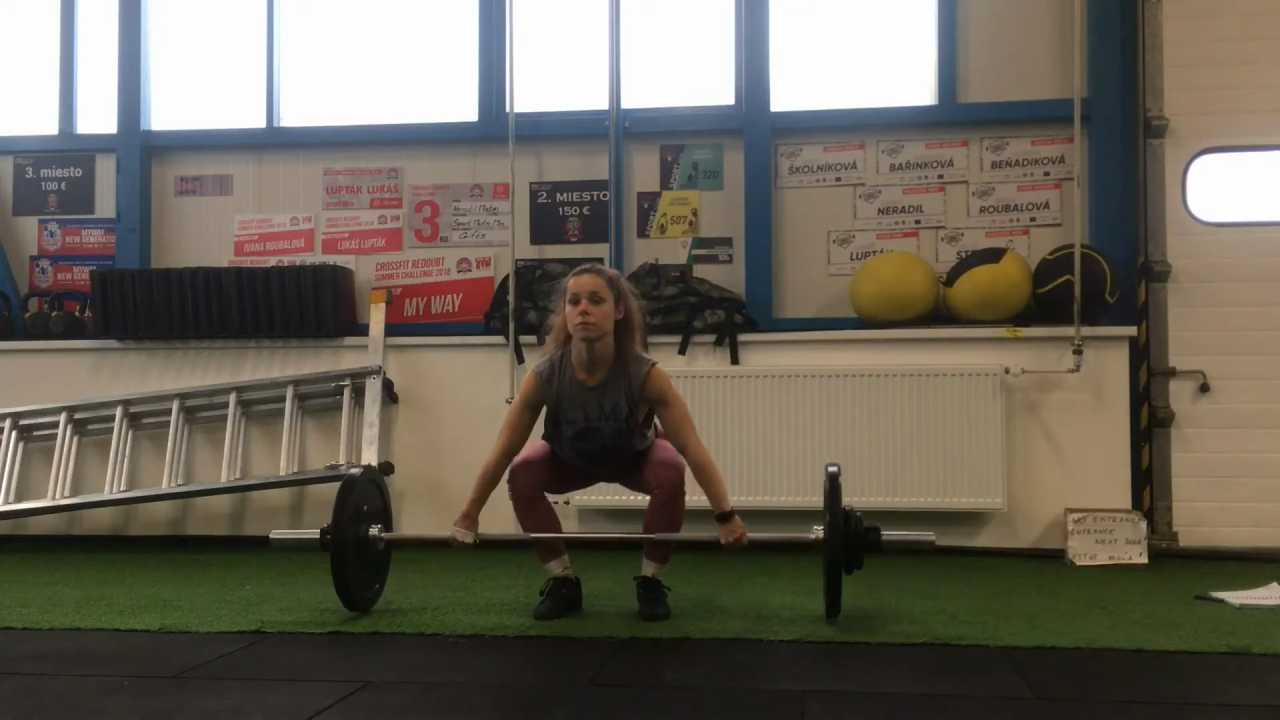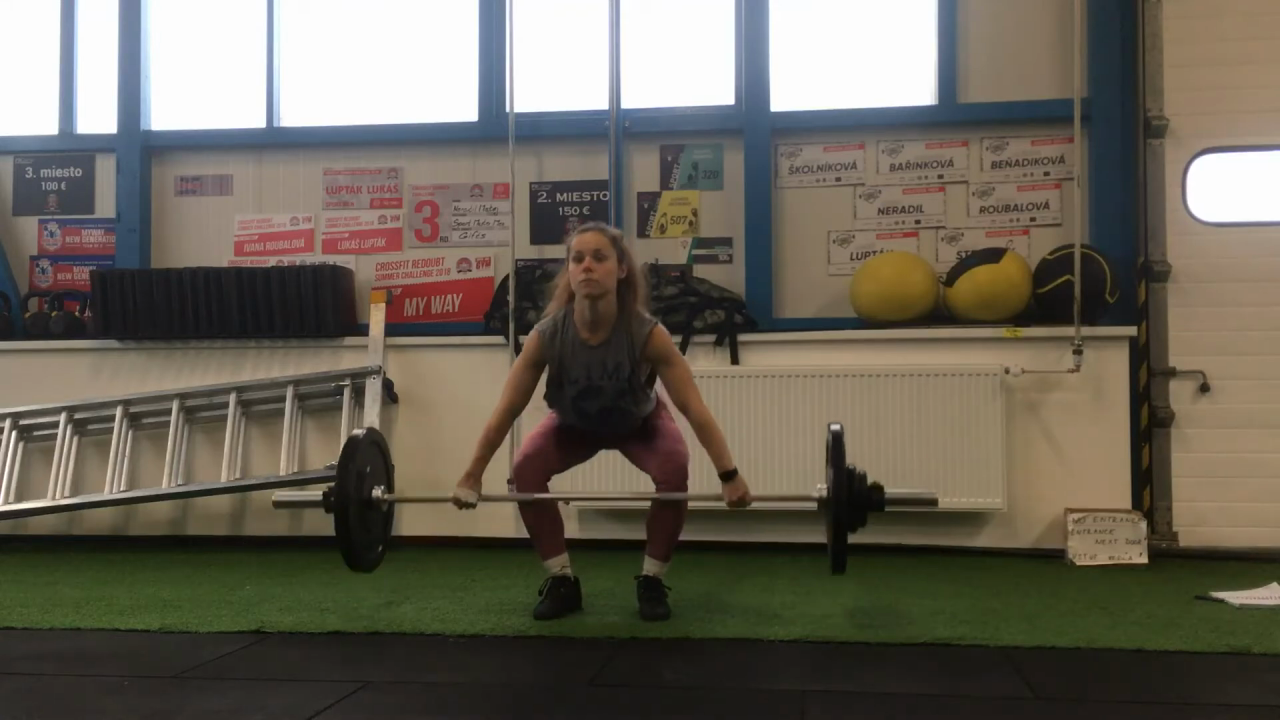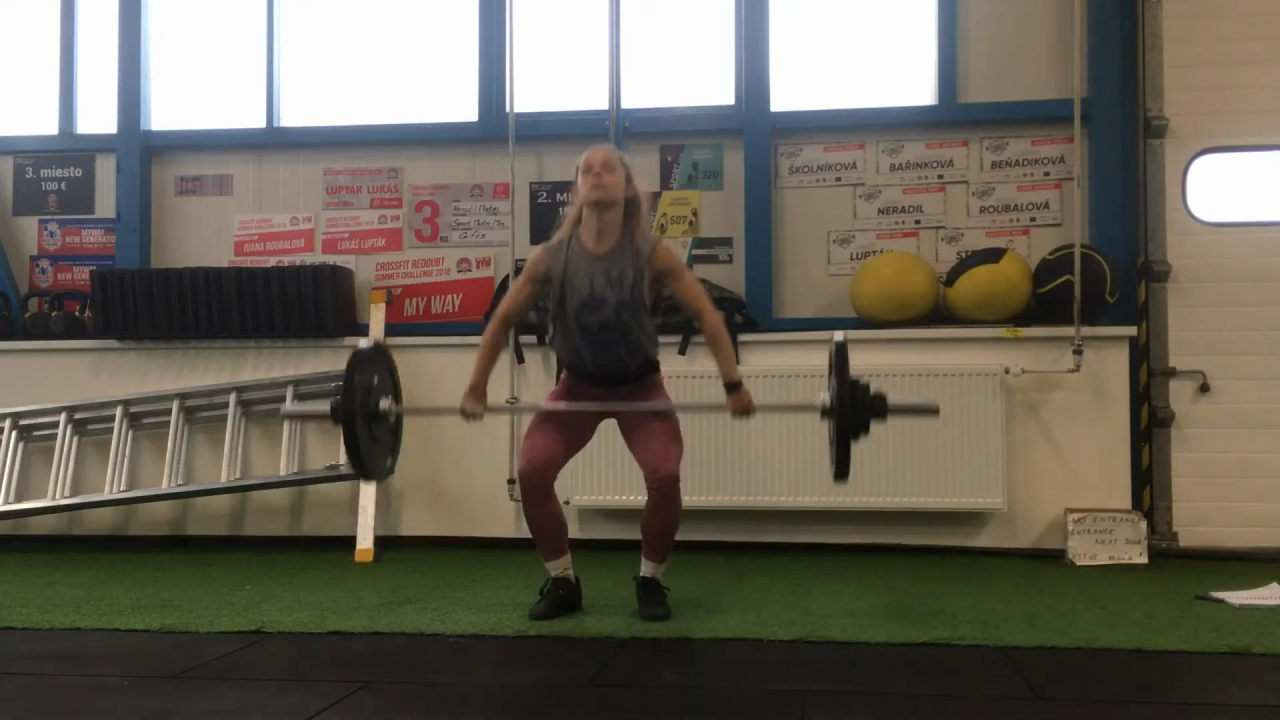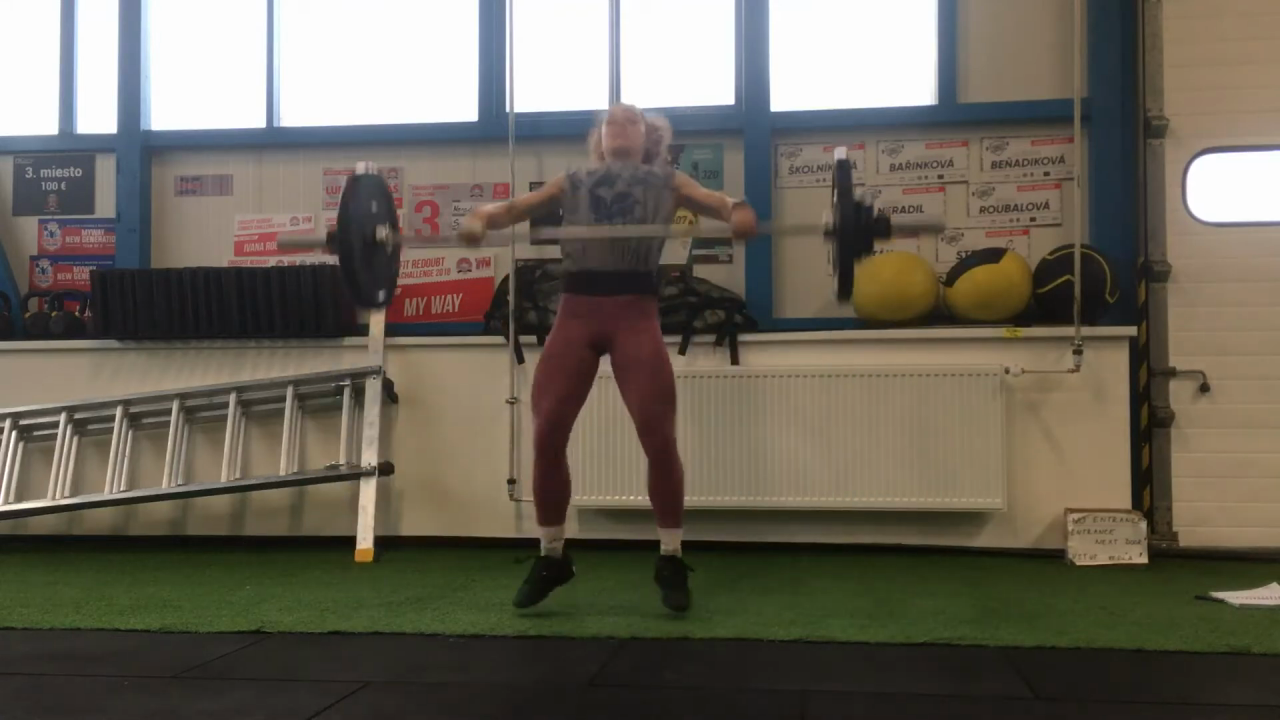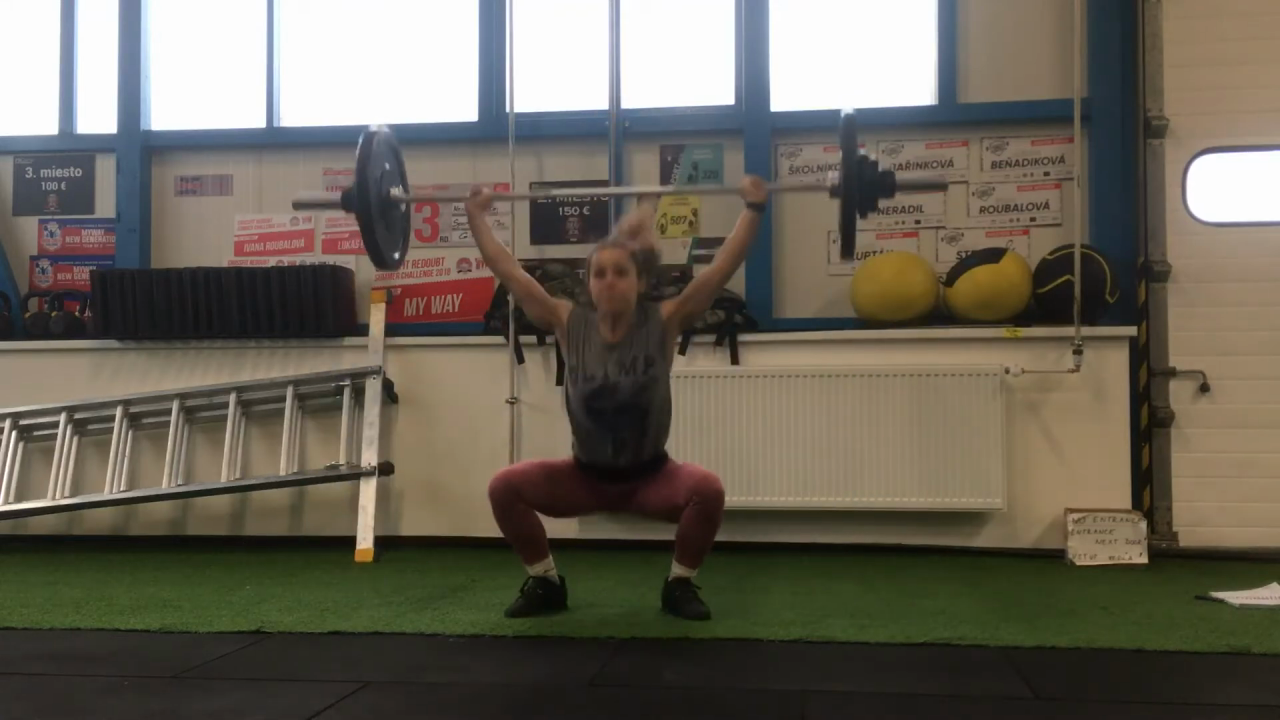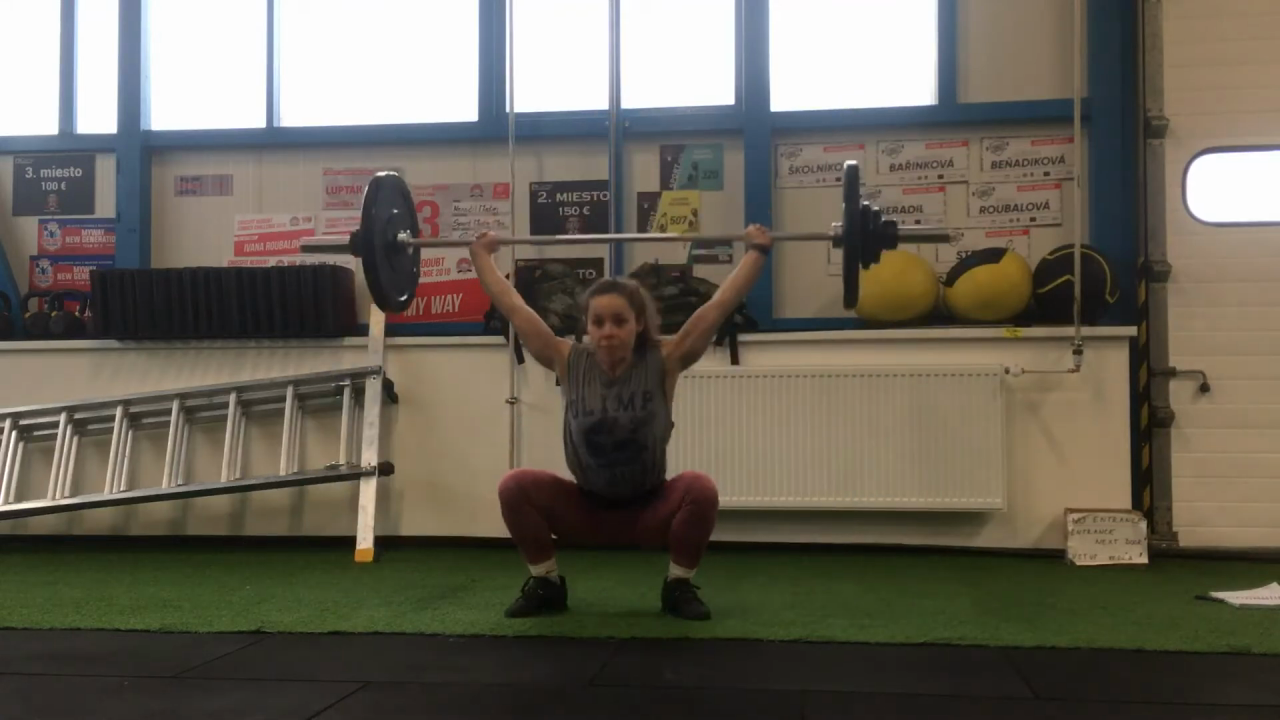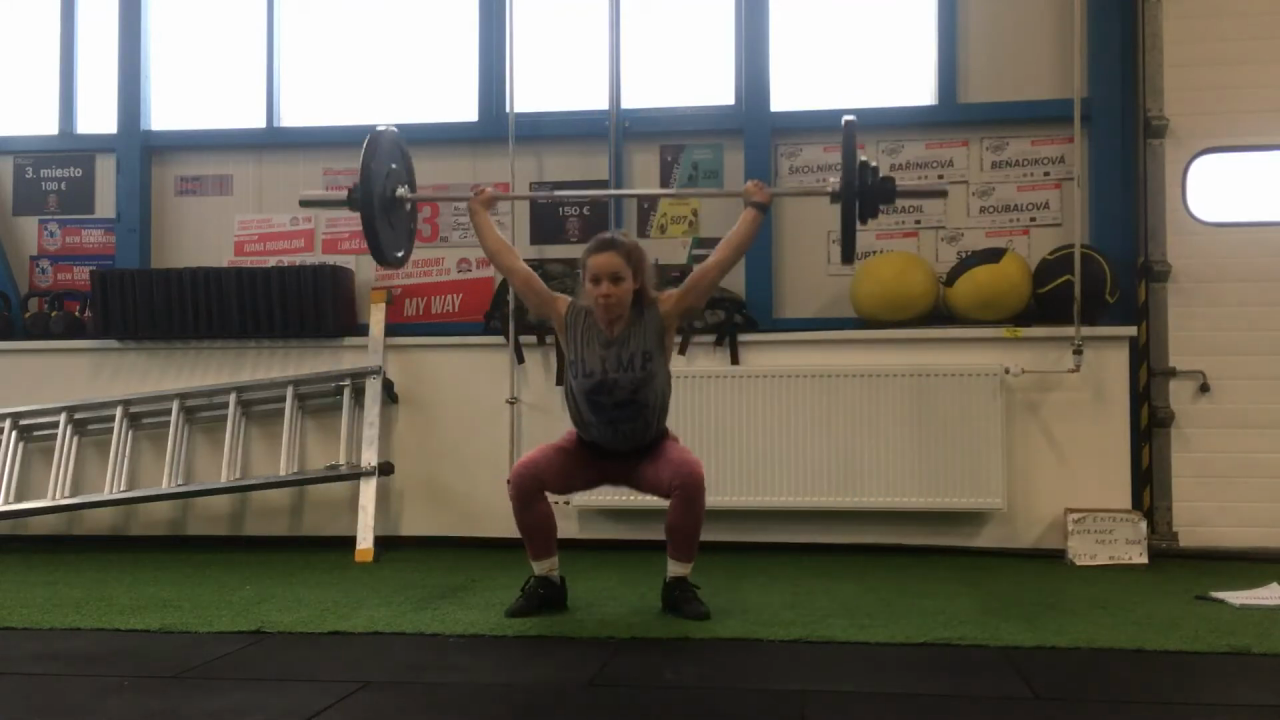
dt=0.3s
person 1, frame 1
left shoulder: (645, 374)
right shoulder: (544, 376)
left elbow: (691, 447)
right elbow: (504, 449)
left wrist: (726, 517)
right wrist: (469, 515)
left hip: (635, 455)
right hip: (572, 458)
left knee: (670, 474)
right knee: (522, 476)
left ankle: (650, 582)
right ankle: (563, 580)
person 1, frame 2
left shoulder: (647, 335)
right shoulder: (547, 335)
left elbow: (694, 408)
right elbow: (506, 409)
left wrist: (730, 476)
right wrist: (472, 475)
left hip: (639, 422)
right hip: (574, 423)
left knee: (673, 469)
right knee: (526, 470)
left ankle: (651, 581)
right ankle: (561, 580)
person 1, frame 3
left shoulder: (650, 252)
right shoulder: (552, 254)
left elbow: (705, 315)
right elbow: (504, 319)
left wrist: (732, 383)
right wrist: (477, 387)
left hip: (638, 383)
right hip: (578, 382)
left knee: (664, 473)
right knee: (532, 469)
left ankle: (650, 582)
right ankle: (562, 582)
person 1, frame 4
left shoulder: (665, 179)
right shoulder: (575, 182)
left elbow: (717, 203)
right elbow: (514, 208)
left wrist: (738, 212)
right wrist: (480, 219)
left hip: (634, 313)
right hip: (576, 312)
left knee: (659, 439)
right knee: (547, 437)
left ankle: (671, 560)
right ankle: (551, 557)
person 1, frame 5
left shoulder: (663, 325)
right shoulder: (569, 326)
left elbow: (721, 269)
right elbow: (509, 272)
left wrist: (753, 208)
right wrist: (477, 216)
left hip: (648, 476)
right hip: (586, 476)
left knee: (708, 491)
right knee: (505, 488)
left ankle: (679, 584)
right ankle: (545, 581)
person 1, frame 6
left shoulder: (663, 362)
right shoulder: (568, 362)
left elbow: (718, 306)
right elbow: (514, 308)
left wrist: (757, 251)
right wrist: (481, 255)
left hip: (650, 509)
right hip: (586, 509)
left knee: (700, 489)
right knee: (514, 486)
left ankle: (678, 585)
right ankle: (546, 582)
person 1, frame 7
left shoulder: (660, 317)
right shoulder: (566, 319)
left elbow: (718, 263)
right elbow: (510, 265)
left wrist: (756, 208)
right wrist: (479, 213)
left hip: (649, 449)
right hip: (588, 449)
left knee: (688, 475)
right knee: (524, 476)
left ankle: (678, 584)
right ankle: (547, 582)
